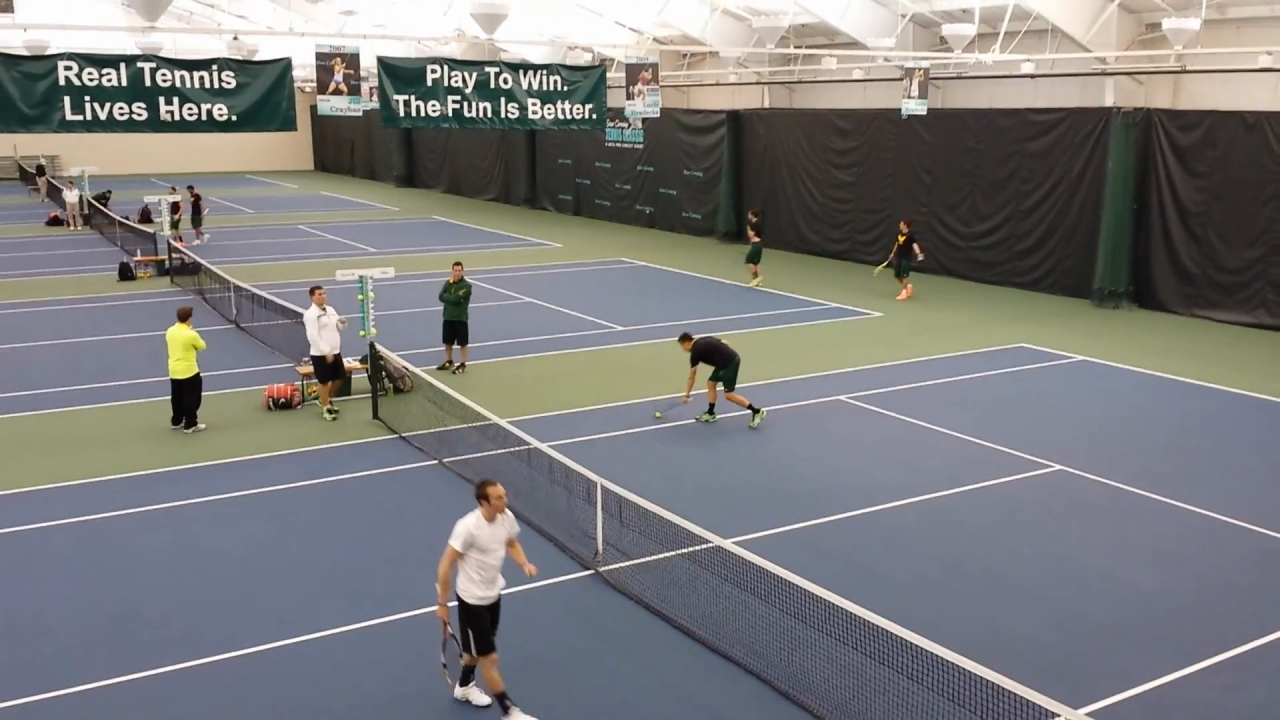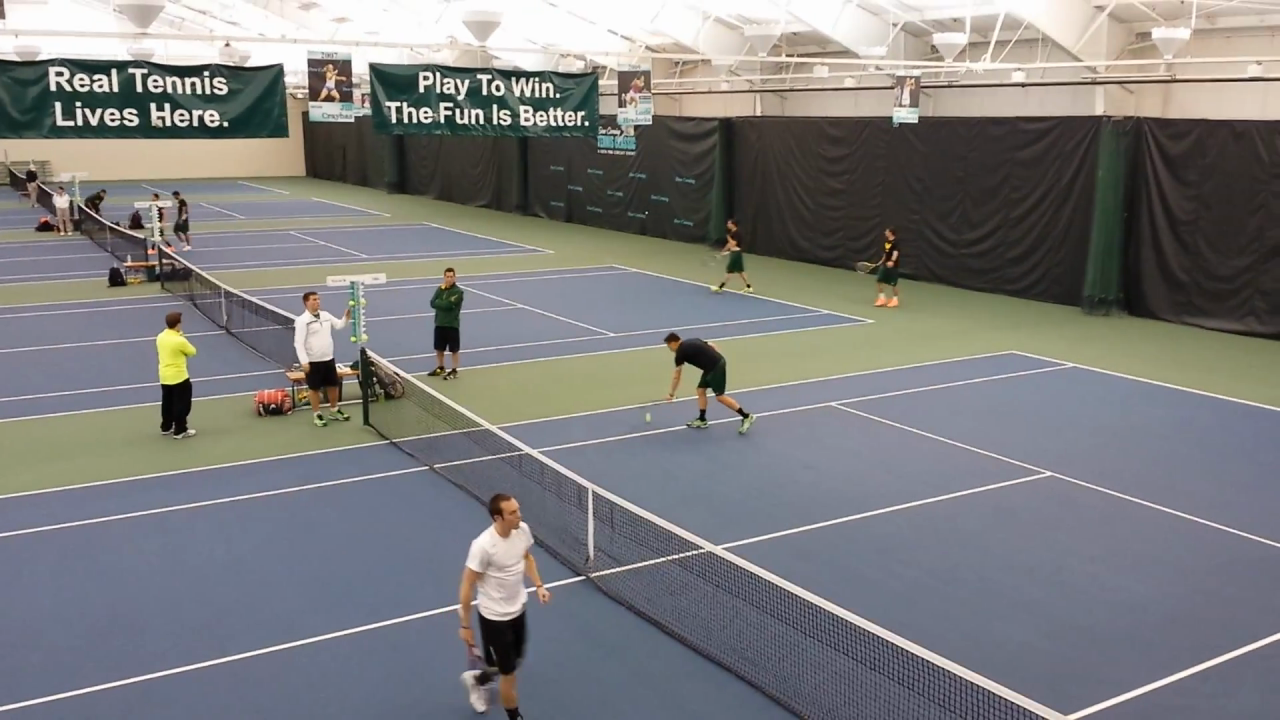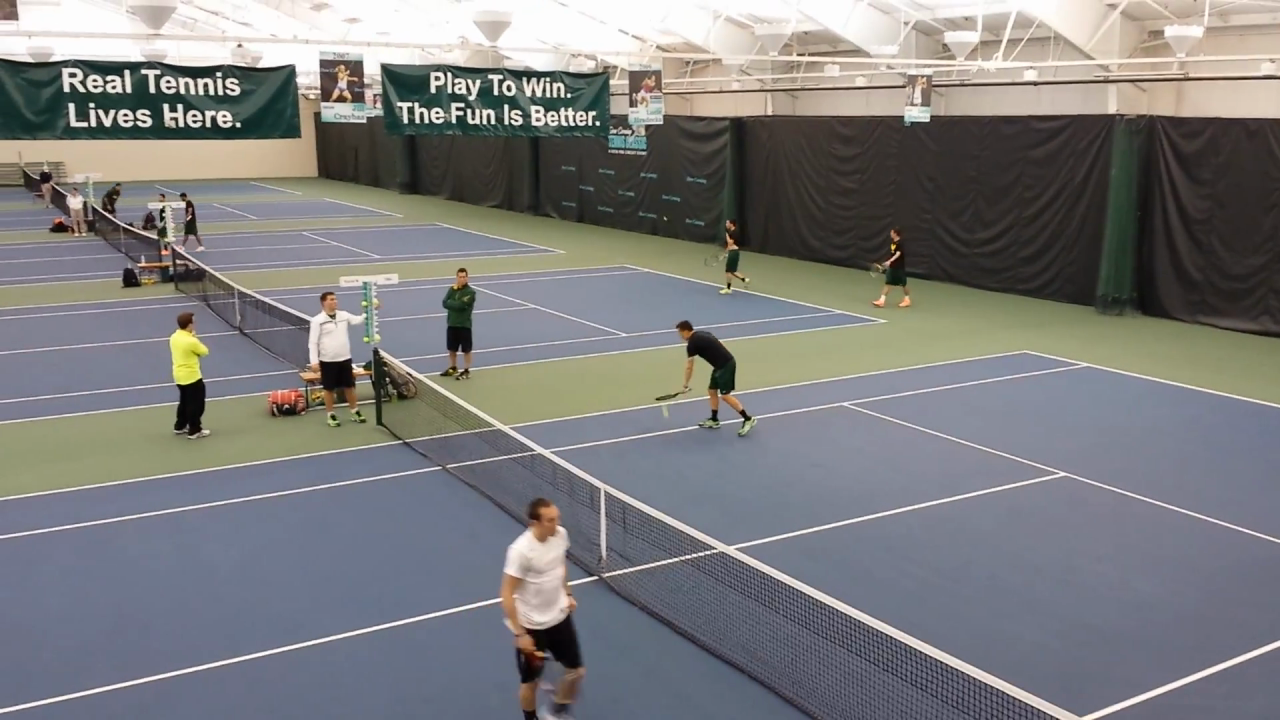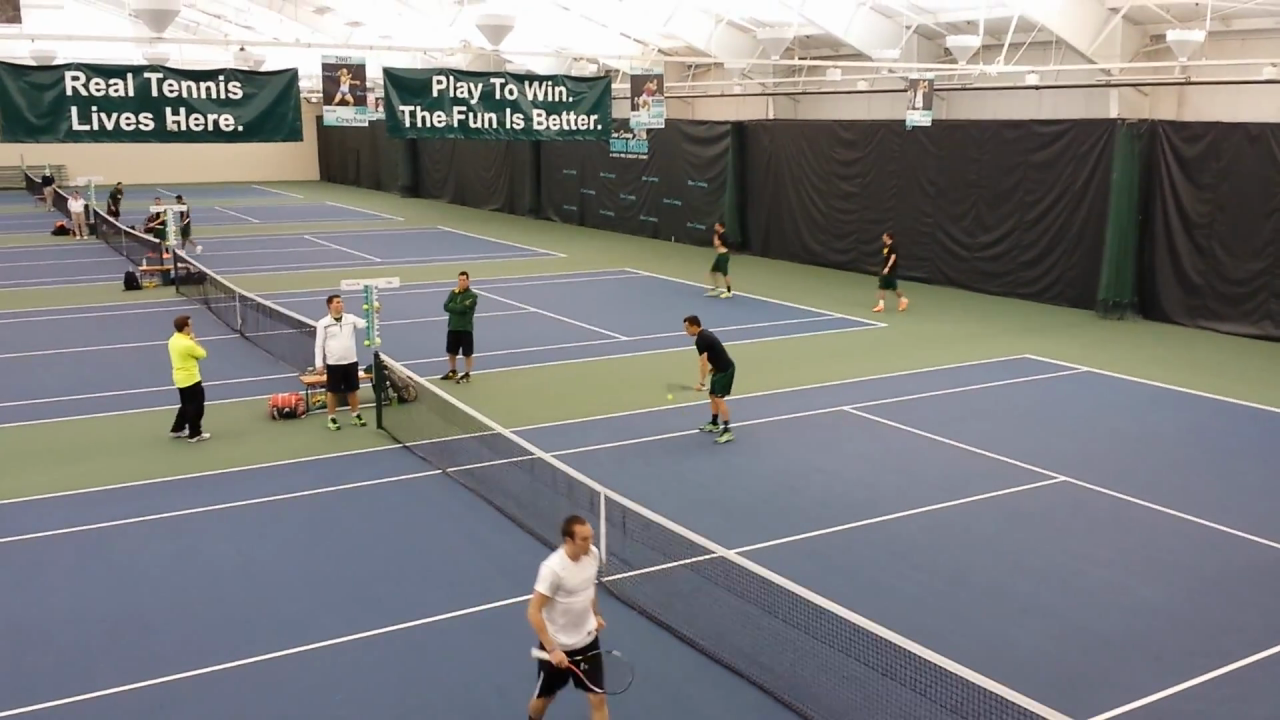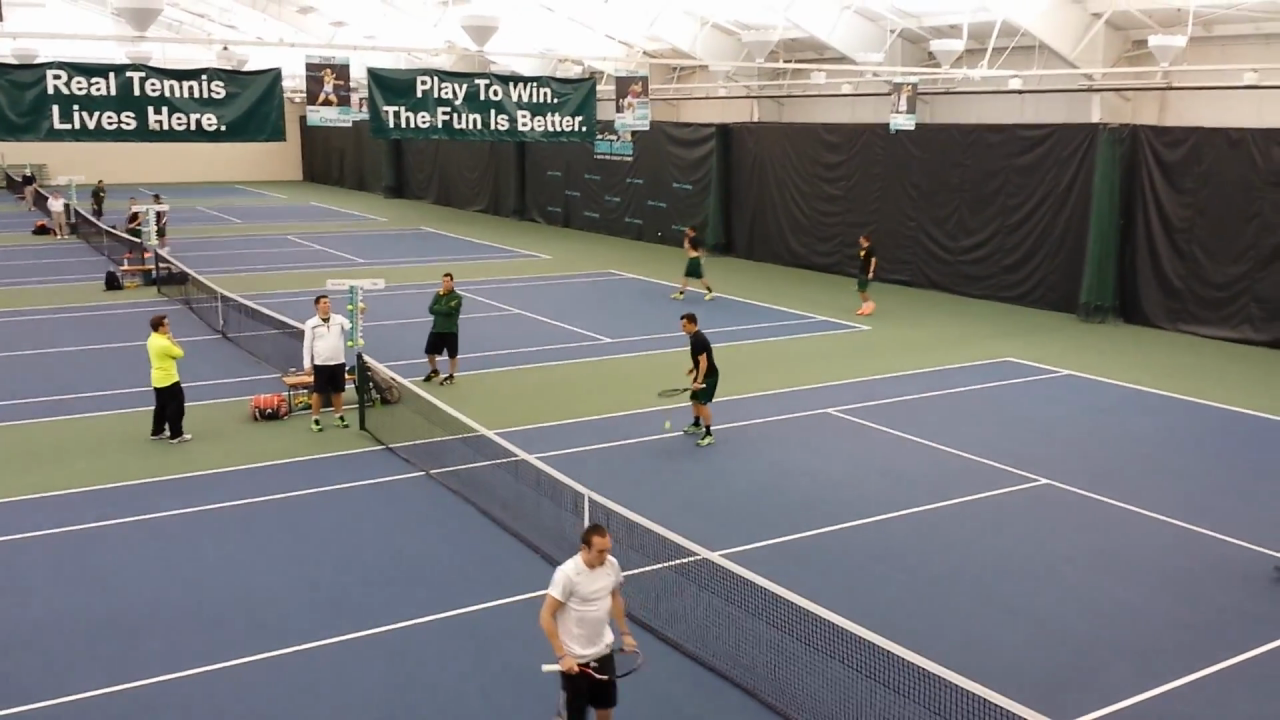
dt=0.2s
person 1, frame 1
left shoulder: (506, 517)
right shoulder: (467, 527)
left elbow: (512, 543)
right elbow: (445, 565)
left wrist: (525, 564)
right wrist: (442, 602)
left hip: (493, 594)
right hip: (473, 601)
left knee: (478, 649)
right knee: (489, 658)
left ankle: (465, 686)
person 1, frame 2
left shoulder: (522, 530)
right shoulder: (483, 546)
right elbow: (466, 587)
left wrist: (538, 585)
right wrist: (465, 625)
left hip: (518, 610)
right hip: (494, 617)
left knee: (506, 662)
right knee: (509, 673)
left ankle: (476, 679)
person 1, frame 3
left shoulder: (560, 534)
right shoulder: (521, 550)
right elbow: (507, 595)
left wrist: (567, 594)
right wrist: (520, 633)
left hip: (560, 617)
right hip: (531, 626)
left knee: (576, 672)
right knee: (531, 682)
person 1, frame 4
left shoulder: (592, 554)
right shoulder: (552, 568)
right elbow: (534, 612)
right wrist: (552, 649)
left hip: (587, 639)
right hip: (558, 646)
left knee: (598, 700)
right knee: (544, 698)
person 1, frame 5
left shoulder: (612, 565)
right shoulder: (567, 573)
right elbow: (545, 617)
left wrist: (626, 633)
right wrist: (562, 656)
left hip: (604, 651)
right hip: (576, 659)
